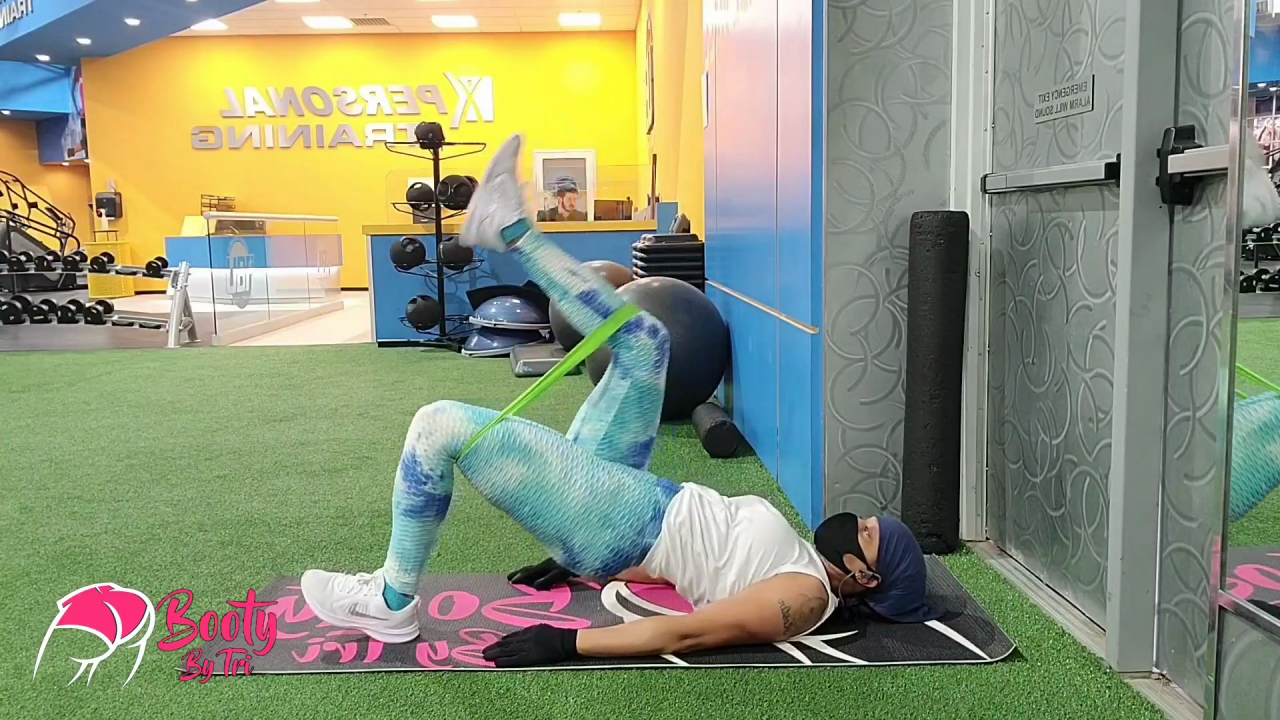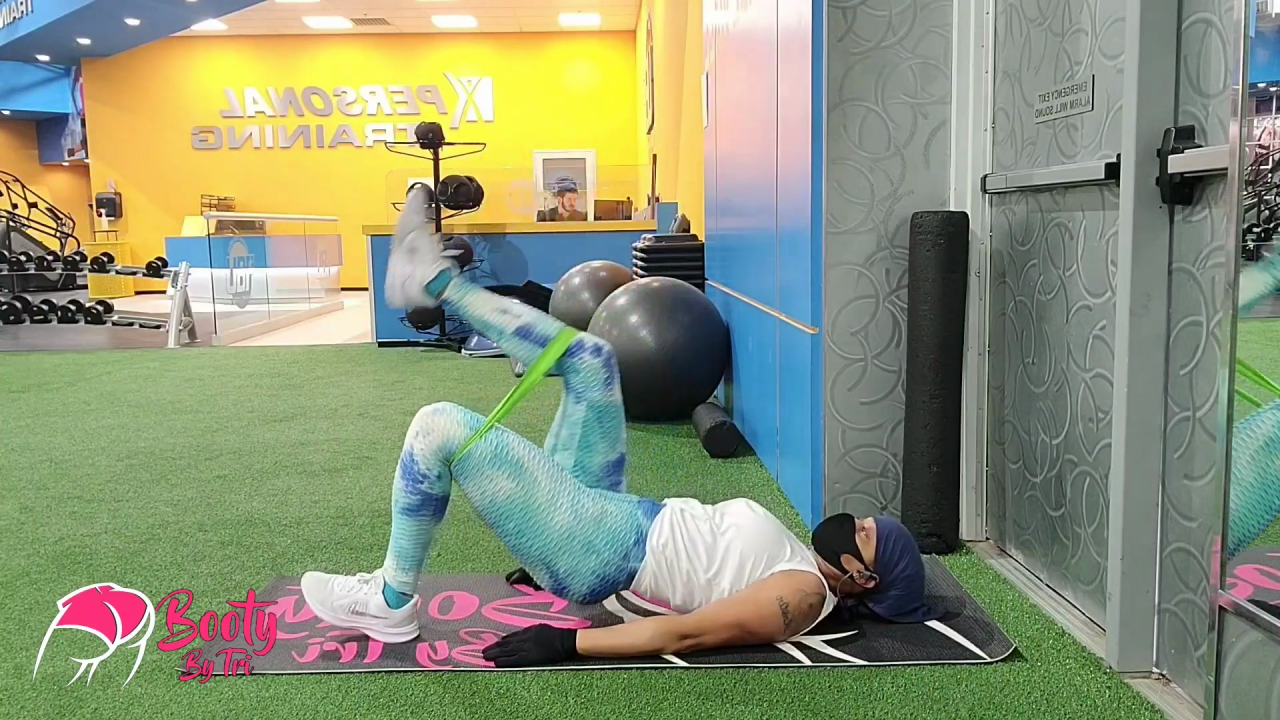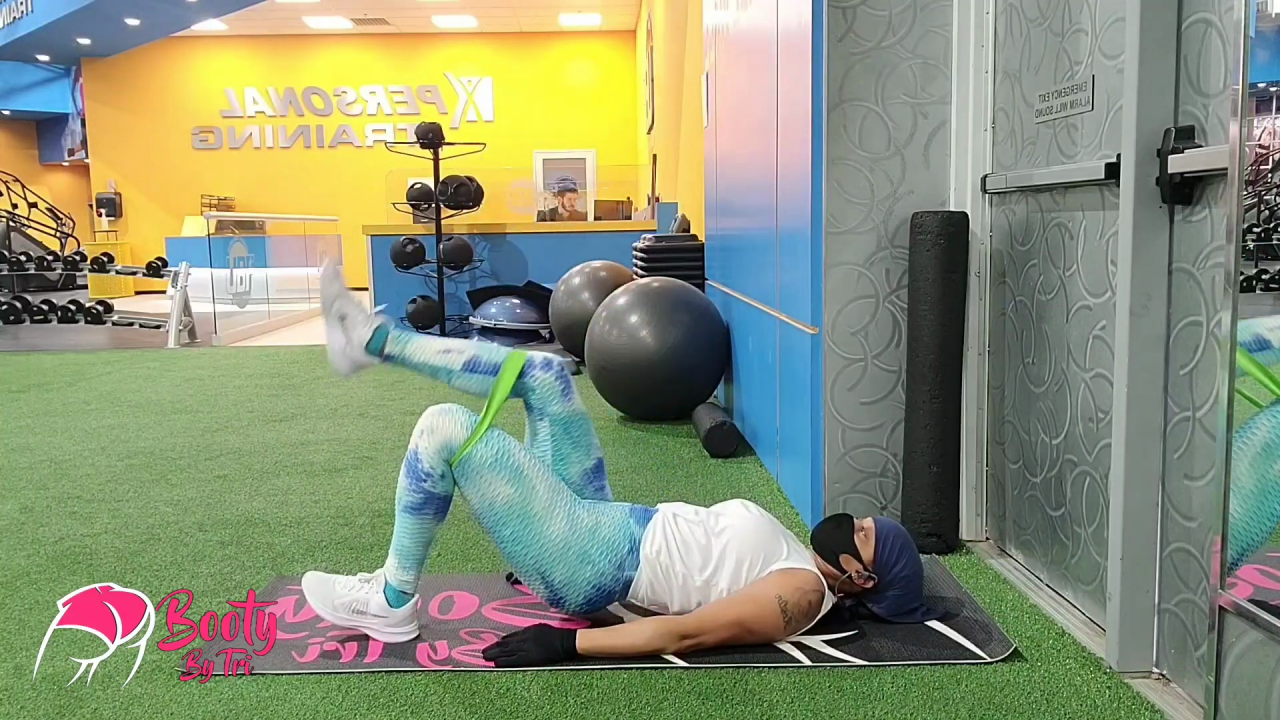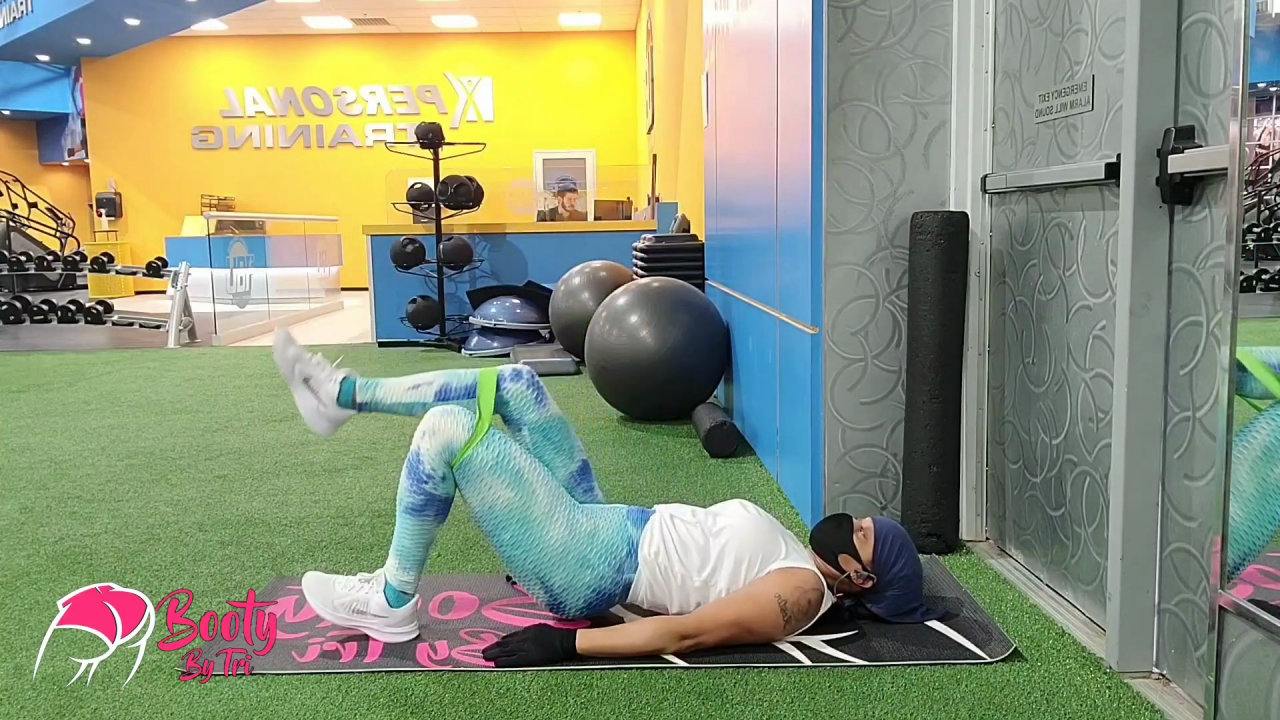
dt=0.3s
person 1, frame 1
left shoulder: (804, 601)
right shoulder: (798, 559)
left elbow: (686, 633)
left wrist: (568, 644)
left hip: (612, 521)
right hip: (620, 499)
left knee: (438, 426)
right knee: (643, 338)
left ankle: (391, 607)
right ankle: (507, 227)
person 1, frame 2
left shoulder: (801, 598)
right shoulder: (795, 561)
left elbow: (684, 633)
left wrist: (567, 643)
left hip: (593, 549)
right hip: (609, 516)
left knee: (439, 427)
right knee: (590, 357)
left ankle: (390, 607)
right ankle: (432, 280)
person 1, frame 3
left shoulder: (798, 597)
right shoulder: (793, 556)
left elbow: (686, 632)
left wrist: (568, 643)
left hip: (585, 564)
right hip: (603, 525)
left knee: (444, 426)
right knee: (541, 371)
left ankle: (390, 607)
right ankle: (371, 339)
person 1, frame 4
left shoulder: (798, 595)
right shoulder: (791, 555)
left elbow: (684, 632)
left wrist: (567, 642)
left hip: (584, 566)
right hip: (598, 523)
left knee: (444, 427)
right knee: (514, 384)
left ankle: (390, 606)
right ankle: (340, 392)
